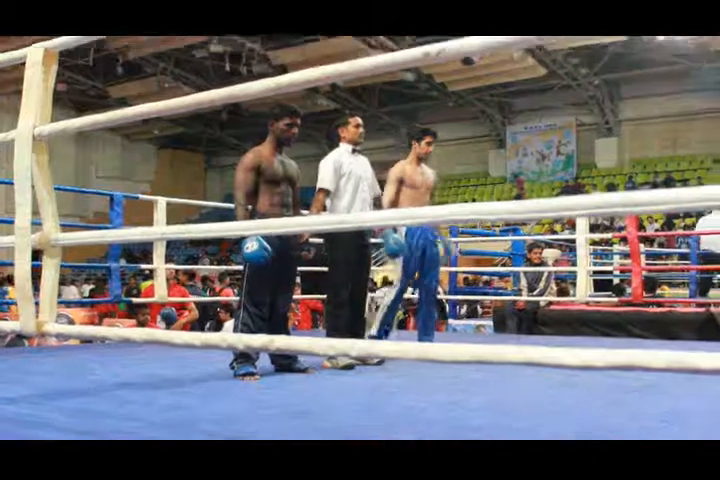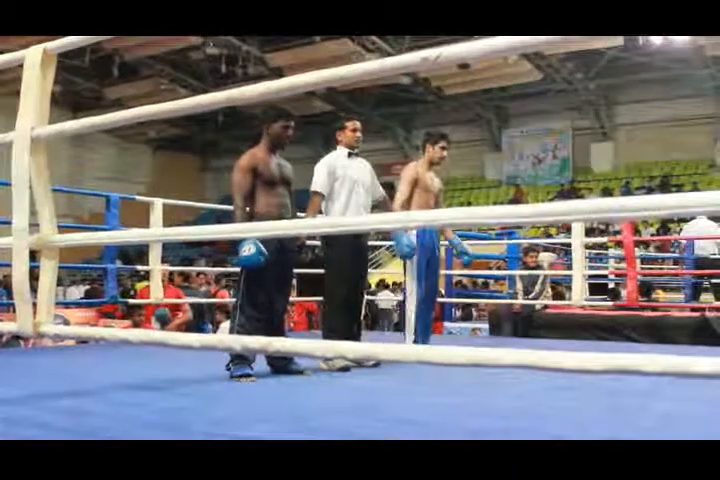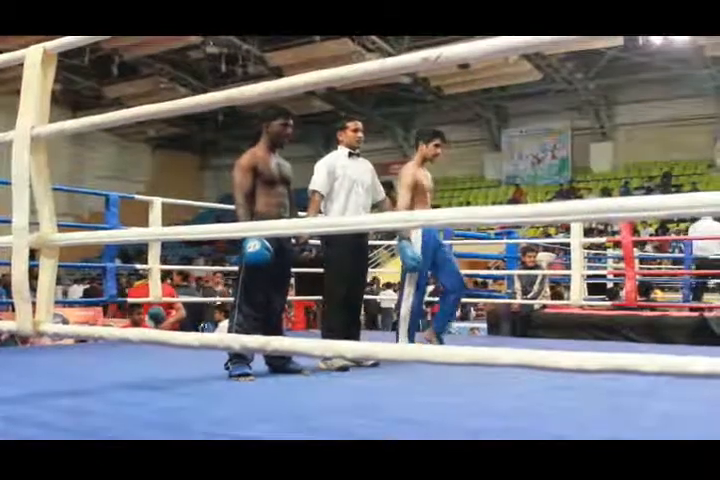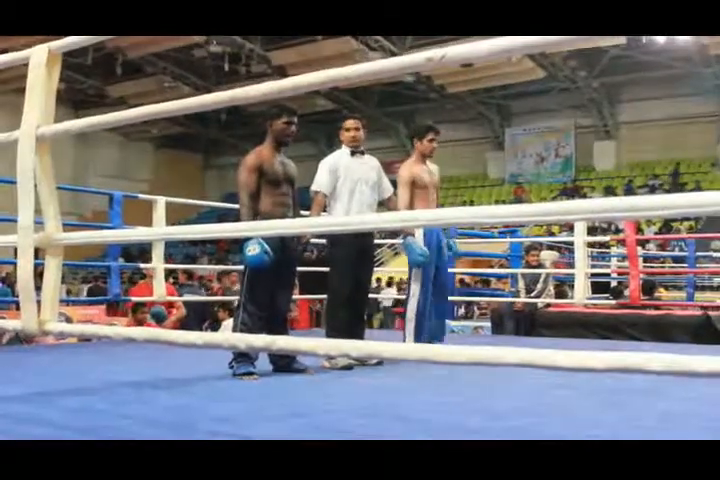
dt=0.4s
person 1, frame 1
left shoulder: (292, 165)
right shoulder: (254, 158)
right elbow: (241, 198)
left wrist: (301, 235)
right wrist: (248, 232)
left hip: (288, 234)
right hip: (263, 232)
left knee: (282, 300)
right knee: (255, 299)
left ankle: (284, 357)
right ankle: (243, 360)
person 1, frame 2
left shoulder: (286, 166)
right shoulder: (250, 160)
right elbow: (240, 200)
left wrist: (298, 235)
right wrist: (245, 235)
left hip: (285, 236)
left knee: (279, 302)
right knee: (251, 300)
left ankle: (279, 358)
right ankle: (240, 361)
person 1, frame 3
left shoulder: (285, 165)
right shoulder: (250, 159)
right elbow: (241, 199)
left hip: (283, 235)
right hip: (260, 233)
left knee: (276, 301)
right knee: (249, 300)
left ankle: (278, 357)
right ankle: (238, 360)
person 1, frame 4
left shoulder: (290, 165)
right shoulder: (255, 159)
right elbow: (245, 199)
right wrist: (250, 235)
left hip: (287, 234)
right hip: (265, 233)
left knee: (281, 300)
right knee: (254, 299)
left ankle: (282, 357)
right ankle: (242, 359)
person 2, frame 1
left shoulder: (364, 162)
right shoulder: (334, 159)
left elbow: (376, 195)
right elbow: (322, 194)
left hip: (362, 232)
right hip: (342, 232)
left knee: (359, 291)
right knee: (339, 292)
person 2, frame 2
left shoulder: (365, 166)
right shoulder: (329, 162)
left elbow: (380, 197)
right elbow: (317, 196)
left hip: (360, 235)
right hip: (338, 234)
left knee: (356, 293)
right knee: (336, 293)
person 2, frame 3
left shoulder: (367, 166)
right shoulder: (329, 162)
left elbow: (381, 199)
right elbow: (317, 196)
left hip: (360, 234)
right hip: (338, 233)
left knee: (355, 293)
right knee: (335, 292)
person 2, frame 4
left shoulder: (373, 163)
right shoulder: (332, 161)
left elbow: (388, 197)
right elbow: (320, 196)
left hip: (366, 234)
right hip: (342, 233)
left knee: (360, 292)
right knee: (339, 291)
person 3, frame 1
left shoulder: (431, 175)
right shoulder: (399, 170)
right elbow: (388, 204)
left wrist: (445, 238)
right wrist: (387, 233)
left hip: (427, 232)
right hip: (408, 230)
left knee: (429, 289)
right knee: (401, 285)
left ankle: (425, 339)
right ankle: (377, 334)
person 3, frame 2
left shoulder: (437, 181)
right shoulder: (412, 170)
right elbow: (399, 203)
left wrist: (457, 243)
right wrist: (400, 233)
left hip: (431, 233)
right hip: (415, 232)
left knee: (430, 291)
right knee: (416, 288)
left ankle: (423, 343)
right ankle: (411, 343)
person 3, frame 3
left shoulder: (426, 173)
right shoulder: (409, 172)
right elbow: (402, 210)
right wrist: (405, 242)
left hip: (432, 233)
right hip: (417, 234)
left knee: (455, 283)
right knee: (414, 291)
left ankle: (435, 330)
right ankle: (404, 344)
person 3, frame 4
left shoulder: (434, 170)
right shoulder: (407, 170)
right elbow: (403, 207)
left wrist: (448, 236)
right wrist: (409, 238)
left hip: (436, 231)
right hip: (420, 231)
left knee: (440, 288)
right knee: (419, 288)
left ankle: (431, 340)
right ankle: (411, 342)
